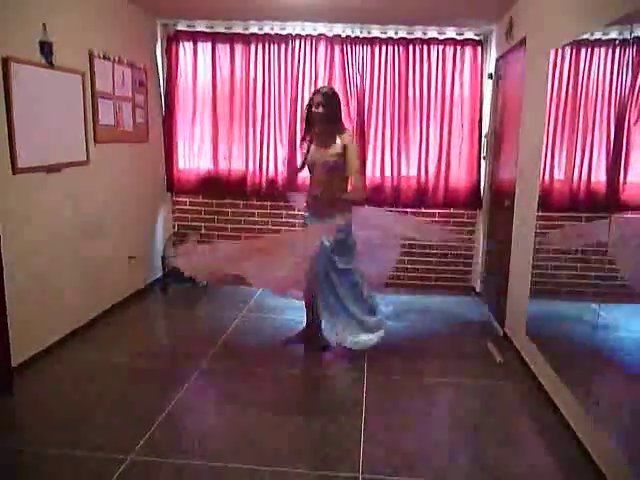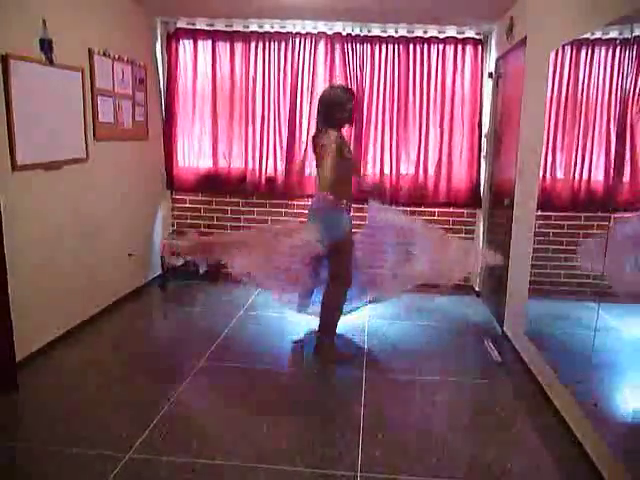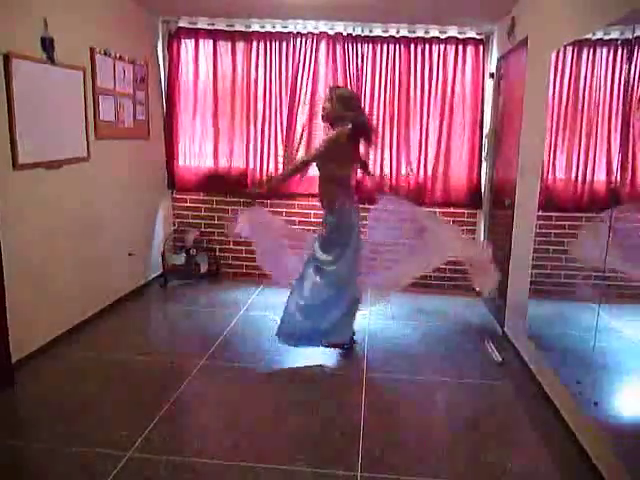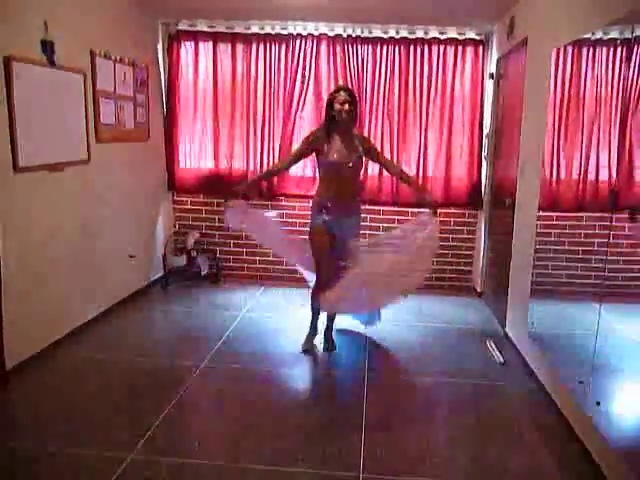
dt=0.5s
person 1, frame 1
left shoulder: (346, 138)
right shoulder: (311, 138)
left elbow: (354, 167)
left wrist: (357, 191)
left hip: (337, 213)
right hip: (313, 212)
left knee: (329, 273)
right knee: (311, 273)
left ankle: (320, 332)
right ankle: (311, 328)
person 1, frame 2
left shoulder: (334, 136)
right shoulder: (333, 136)
left elbow: (345, 167)
right elbow: (326, 171)
right wrist: (328, 191)
left hip: (328, 208)
right hip: (332, 209)
left knee: (333, 275)
right knee: (342, 278)
left ankle: (322, 336)
right ankle: (326, 342)
person 1, frame 3
left shoulder: (340, 134)
right shoulder: (349, 135)
left elbow: (306, 161)
right elbow: (362, 165)
left wrist: (271, 184)
left hip: (339, 209)
right hip: (342, 207)
left knee: (335, 272)
right knee: (337, 271)
left ankle: (342, 334)
right ankle: (340, 329)
person 1, frame 4
left shoulder: (360, 141)
right shoulder: (319, 137)
left elbow: (390, 166)
right elbow: (288, 161)
left wrist: (420, 190)
right wrist: (253, 181)
left hip: (350, 214)
right hip: (324, 213)
left knee: (337, 275)
right knee: (324, 275)
left ankle: (328, 330)
right ankle: (312, 330)
